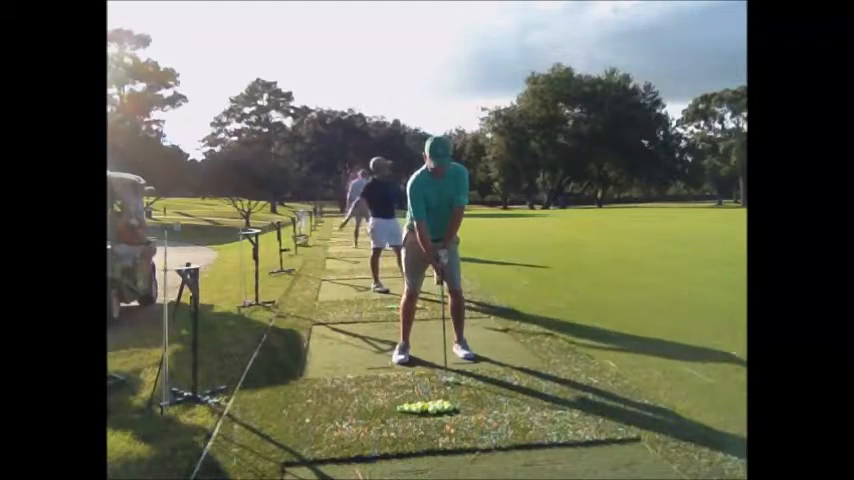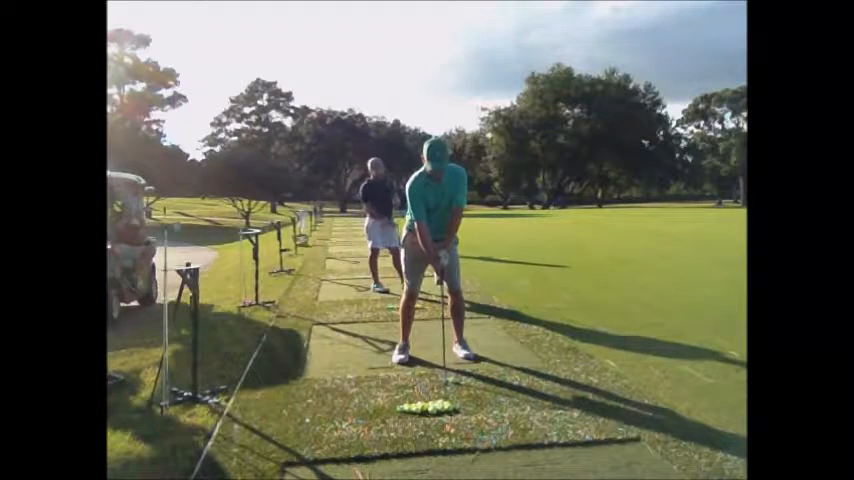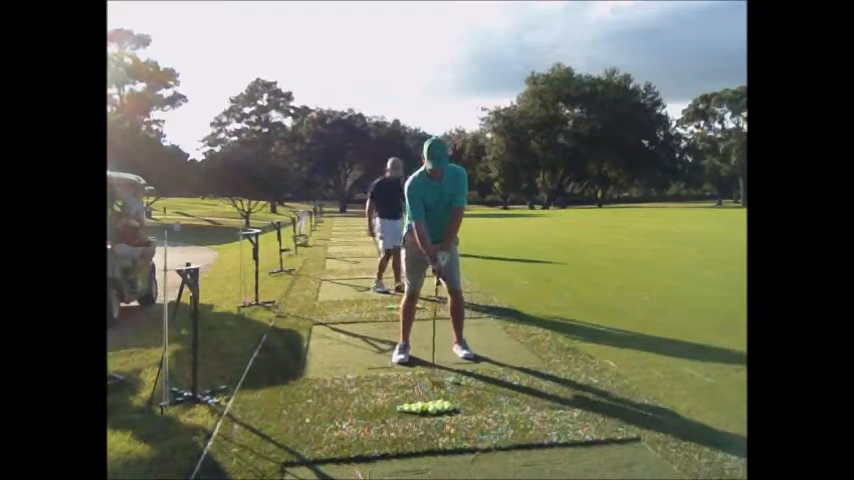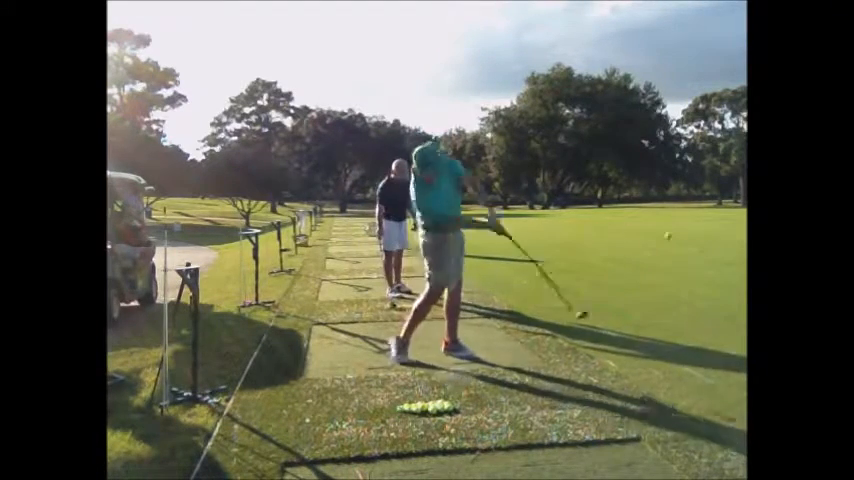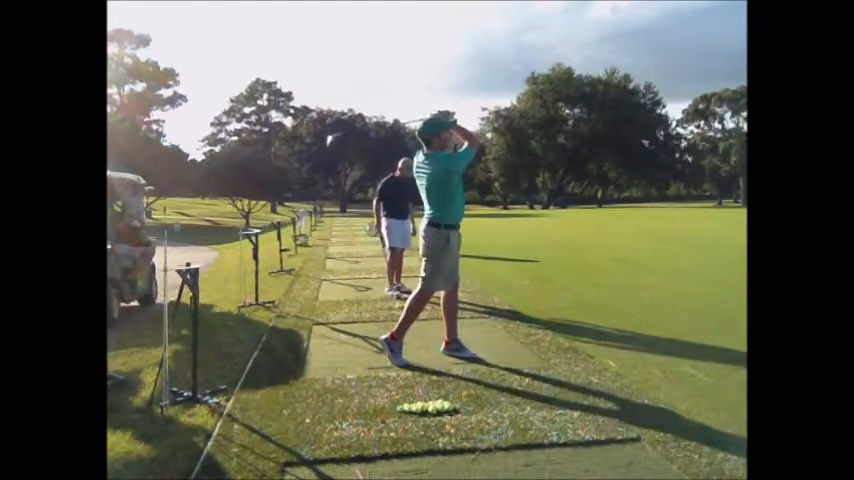
dt=1s
person 1, frame 1
left shoulder: (460, 173)
right shoulder: (416, 183)
left elbow: (458, 212)
right elbow: (420, 225)
left wrist: (444, 247)
right wrist: (433, 260)
left hip: (447, 239)
right hip: (417, 239)
left knee: (456, 290)
right knee: (411, 292)
left ankle: (460, 341)
right ankle: (403, 344)
person 1, frame 2
left shoulder: (458, 174)
right shoulder: (414, 184)
left elbow: (457, 213)
right elbow: (421, 226)
left wrist: (444, 248)
right wrist: (433, 260)
left hip: (446, 239)
right hip: (416, 240)
left knee: (456, 291)
right knee: (411, 292)
left ankle: (459, 341)
right ankle: (403, 344)
person 1, frame 3
left shoulder: (459, 175)
right shoulder: (413, 184)
left elbow: (457, 213)
right elbow: (418, 225)
left wrist: (444, 248)
right wrist: (431, 259)
left hip: (446, 241)
right hip: (416, 241)
left knee: (455, 292)
right knee: (411, 293)
left ankle: (459, 341)
right ankle: (403, 344)
person 1, frame 4
left shoulder: (444, 164)
right shoulder: (419, 192)
left elbow: (469, 180)
right elbow: (450, 223)
left wrist: (486, 204)
right wrist: (486, 225)
left hip: (454, 233)
right hip: (436, 237)
left knee: (455, 287)
right knee: (436, 290)
left ankle: (451, 341)
right ankle: (402, 340)
person 1, frame 5
left shoulder: (421, 158)
right shoulder: (448, 163)
left elbow: (450, 147)
right elbow: (473, 142)
left wrist: (447, 124)
right wrist: (452, 124)
left hip: (445, 231)
right hip: (441, 233)
left knee: (451, 285)
right knee: (427, 289)
left ankle: (450, 341)
right ankle: (394, 338)
person 2, frame 1
left shoulder: (391, 183)
right shoulder: (371, 185)
left elbow: (399, 199)
right elbow: (359, 202)
right wrist: (348, 218)
left hip: (392, 220)
right hip: (378, 221)
left knee: (399, 250)
right knee: (377, 251)
right ankle: (376, 282)
person 2, frame 2
left shoulder: (387, 183)
right shoulder: (366, 187)
left elbow: (394, 201)
right elbow: (368, 208)
right wrist: (383, 219)
left hip: (389, 222)
right hip: (375, 222)
left knee: (395, 251)
right knee: (374, 252)
left ankle: (403, 280)
right ankle: (376, 283)
person 2, frame 3
left shoulder: (400, 184)
right shoulder: (378, 185)
left elbow: (403, 203)
right elbow: (370, 205)
right wrist: (370, 224)
left hip: (398, 220)
right hip: (384, 221)
left knee: (397, 252)
right knee: (387, 252)
left ankle: (398, 283)
right ankle: (378, 281)
person 2, frame 4
left shoulder: (406, 183)
right shoulder: (385, 186)
right elbow: (379, 208)
right wrist: (379, 226)
left hip: (402, 221)
right hip: (389, 222)
left knee: (399, 253)
right knee: (389, 254)
left ankle: (398, 283)
right ankle: (390, 287)
person 2, frame 5
left shoulder: (409, 183)
right shoulder: (387, 182)
right elbow: (377, 202)
left wrist: (413, 222)
right wrist: (377, 221)
left hip: (404, 220)
right hip: (390, 220)
left knee: (400, 253)
right knee: (393, 251)
left ankle: (398, 283)
right ankle: (390, 286)
